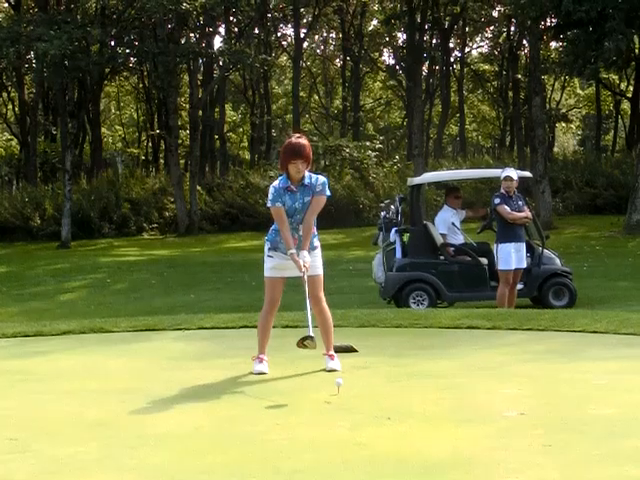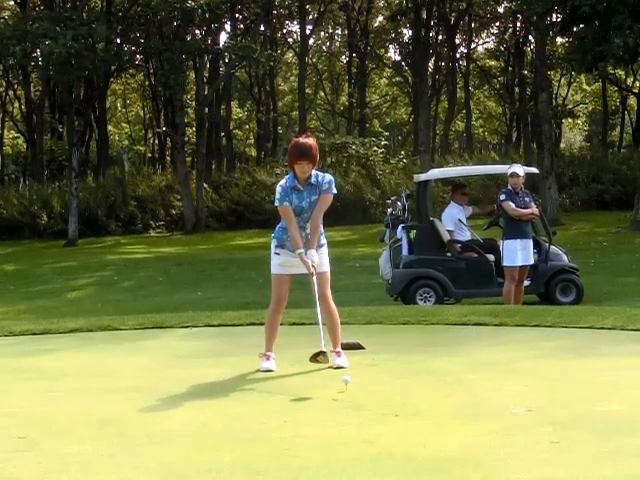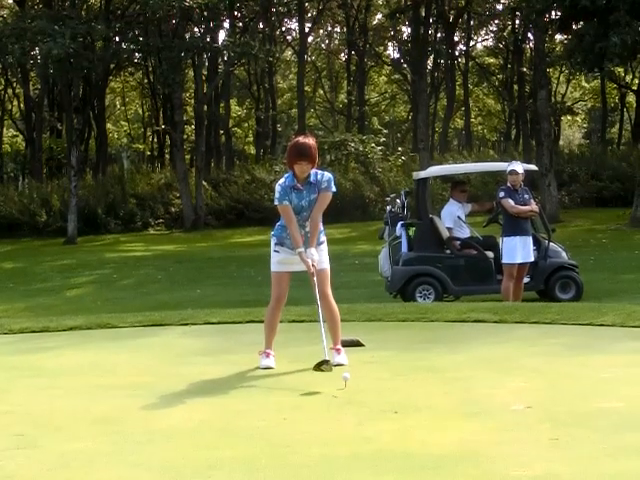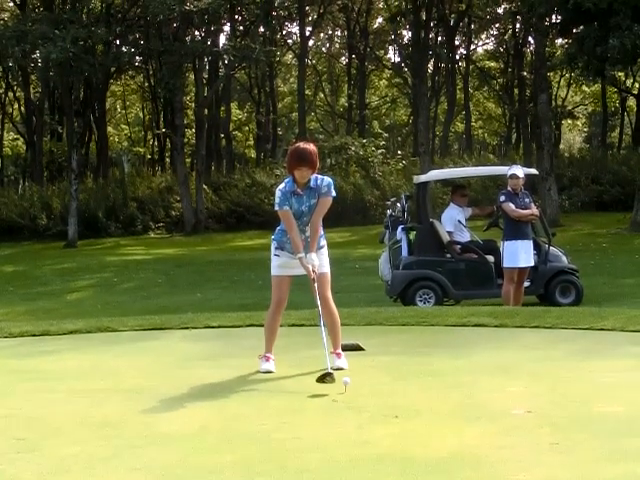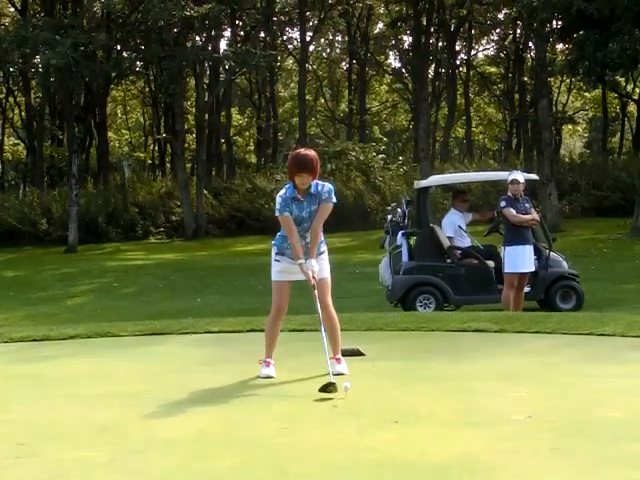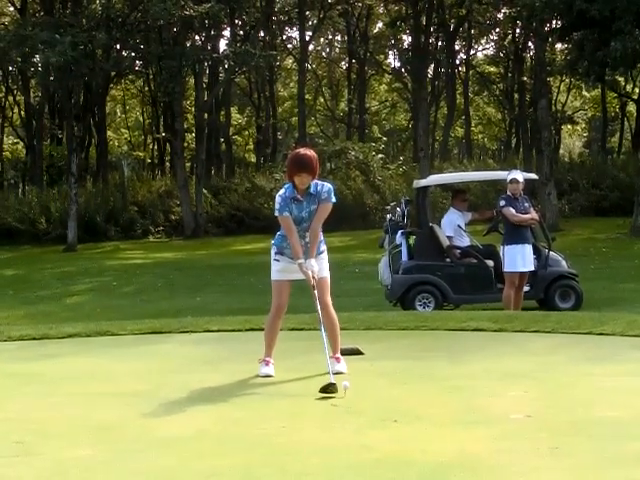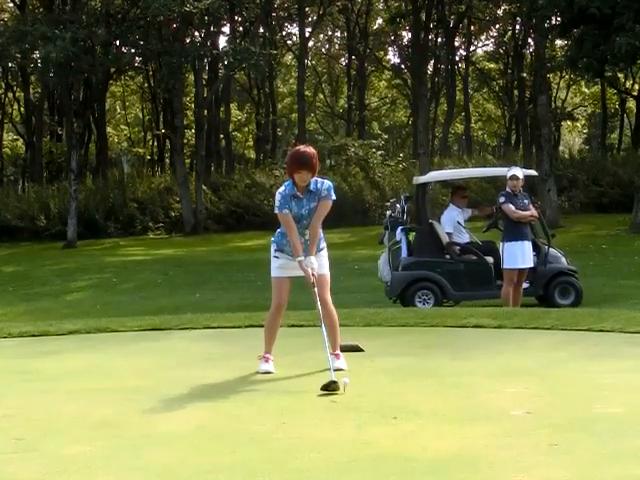
dt=0.7s
person 1, frame 1
left shoulder: (319, 183)
right shoulder: (276, 188)
left elbow: (309, 219)
right elbow: (283, 225)
left wrist: (304, 251)
right wrist: (294, 255)
left hip: (310, 248)
right hip: (278, 250)
left knee: (318, 301)
right knee: (271, 303)
left ankle: (330, 353)
right ankle: (261, 356)
person 1, frame 2
left shoulder: (325, 181)
right shoulder: (283, 188)
left elbow: (316, 218)
right elbow: (291, 225)
left wrist: (312, 251)
right wrist: (301, 255)
left hip: (316, 245)
right hip: (285, 247)
left knee: (325, 298)
right knee: (278, 301)
left ankle: (337, 350)
right ankle: (268, 354)
person 1, frame 3
left shoulder: (324, 180)
right shoulder: (283, 186)
left elbow: (316, 216)
right elbow: (291, 223)
left wrist: (311, 249)
right wrist: (302, 254)
left hip: (316, 242)
right hip: (285, 245)
left knee: (325, 295)
right knee: (278, 298)
left ankle: (337, 348)
right ankle: (267, 351)
person 1, frame 4
left shoulder: (325, 184)
right shoulder: (283, 191)
left elbow: (316, 221)
right elbow: (292, 228)
left wrist: (311, 254)
right wrist: (302, 259)
left hip: (316, 247)
right hip: (285, 249)
left knee: (325, 299)
right knee: (278, 302)
left ankle: (338, 352)
right ankle: (267, 355)
person 1, frame 5
left shoulder: (325, 190)
right shoulder: (283, 197)
left elbow: (316, 227)
right elbow: (292, 234)
left wrist: (312, 260)
right wrist: (302, 265)
left hip: (317, 252)
right hip: (286, 254)
left knee: (326, 304)
right knee: (279, 307)
left ankle: (337, 357)
right ankle: (268, 360)
person 1, frame 6
left shoulder: (325, 190)
right shoulder: (283, 197)
left elbow: (315, 227)
right elbow: (292, 234)
left wrist: (311, 260)
right wrist: (302, 265)
left hip: (316, 252)
right hip: (285, 254)
left knee: (325, 303)
right knee: (278, 307)
left ankle: (337, 356)
right ankle: (267, 359)
person 1, frame 7
left shoulder: (325, 188)
right shoulder: (283, 194)
left elbow: (315, 224)
right elbow: (292, 232)
left wrist: (311, 258)
right wrist: (301, 262)
left hip: (316, 249)
right hip: (285, 252)
left knee: (325, 301)
right knee: (279, 304)
left ankle: (336, 353)
right ankle: (267, 356)
person 2, frame 1
left shoulder: (519, 197)
right shoulder: (498, 198)
left elbow: (529, 218)
right elbow: (508, 215)
left wrist: (515, 217)
right wrist: (524, 214)
left hip: (520, 243)
right hip: (505, 243)
left knee: (514, 284)
right knee: (505, 283)
person 2, frame 2
left shoulder: (527, 194)
right shoulder: (504, 194)
left elbow: (536, 214)
right elbow: (513, 211)
left wrist: (521, 214)
right wrist: (530, 211)
left hip: (527, 239)
right hip: (511, 240)
left knee: (521, 280)
right knee: (511, 279)
person 2, frame 3
left shoulder: (526, 191)
right shoulder: (503, 191)
left elbow: (536, 211)
right elbow: (512, 208)
left wrist: (520, 211)
right wrist: (529, 208)
left hip: (526, 236)
right hip: (510, 237)
left knee: (520, 277)
right knee: (509, 276)
person 2, frame 4
left shoulder: (526, 195)
right shoulder: (504, 195)
left elbow: (535, 215)
right elbow: (514, 212)
left wrist: (521, 215)
right wrist: (530, 212)
left hip: (527, 240)
right hip: (511, 241)
left knee: (521, 281)
right knee: (510, 280)
person 2, frame 5
left shoulder: (526, 200)
right shoulder: (504, 201)
left elbow: (536, 220)
right elbow: (514, 218)
left wrist: (522, 220)
right wrist: (530, 217)
left hip: (527, 246)
right hip: (512, 246)
left knee: (521, 286)
right knee: (510, 286)
person 2, frame 6
left shoulder: (525, 199)
right shoulder: (504, 200)
left elbow: (535, 219)
right elbow: (514, 217)
left wrist: (521, 219)
right wrist: (529, 216)
left hip: (527, 245)
right hip: (511, 246)
left knee: (521, 286)
right knee: (511, 285)
person 2, frame 7
left shoulder: (525, 196)
right shoulder: (503, 196)
left elbow: (535, 216)
right elbow: (514, 214)
left wrist: (521, 216)
right wrist: (529, 213)
left hip: (526, 242)
right hip: (510, 242)
left knee: (520, 282)
right knee: (509, 282)
